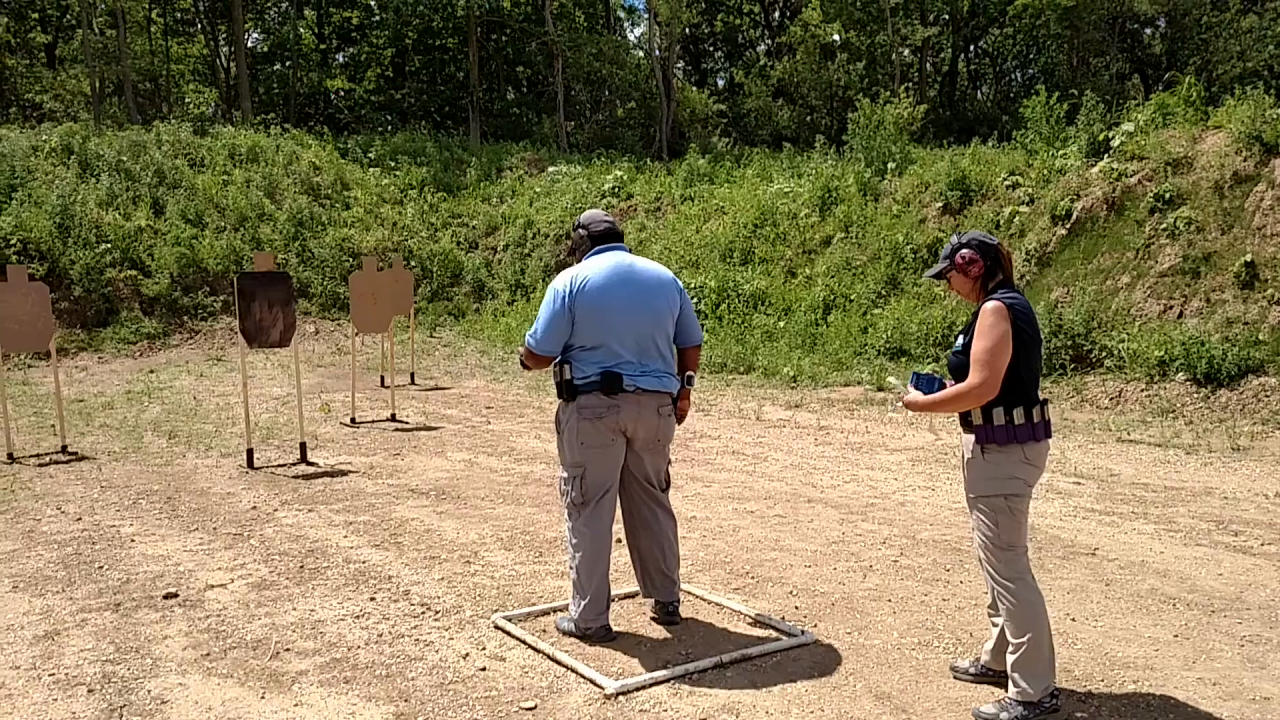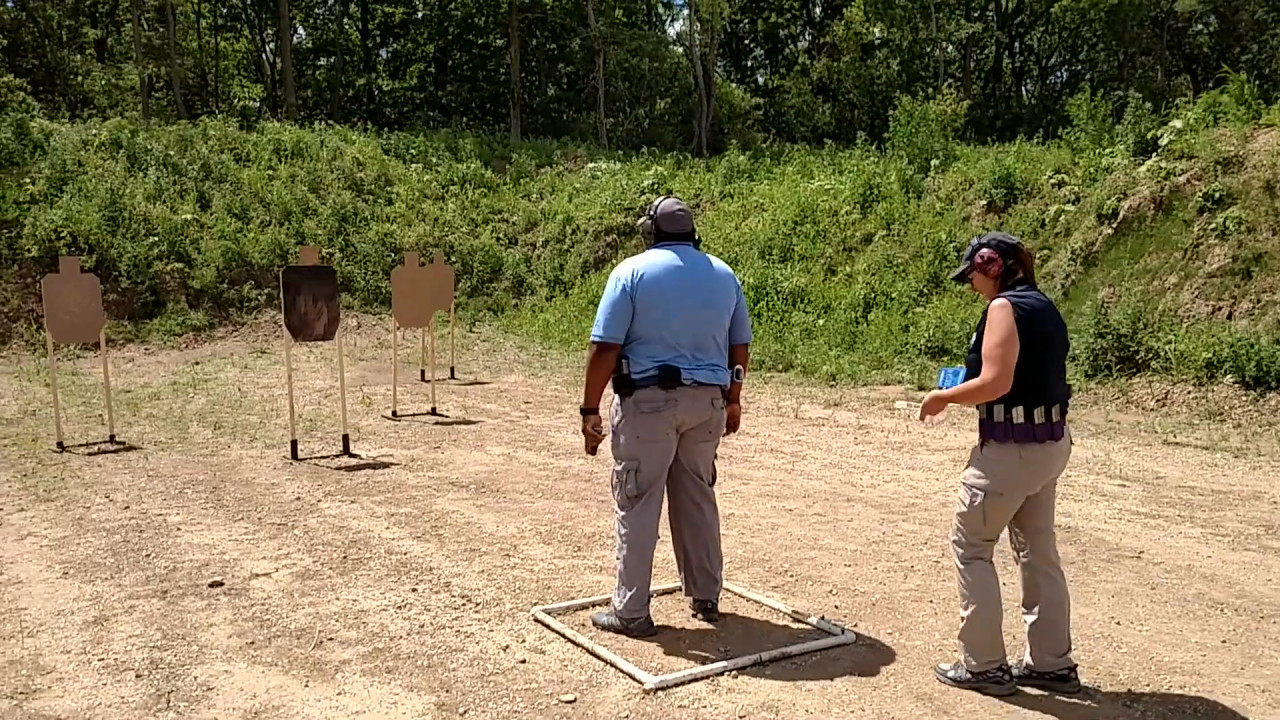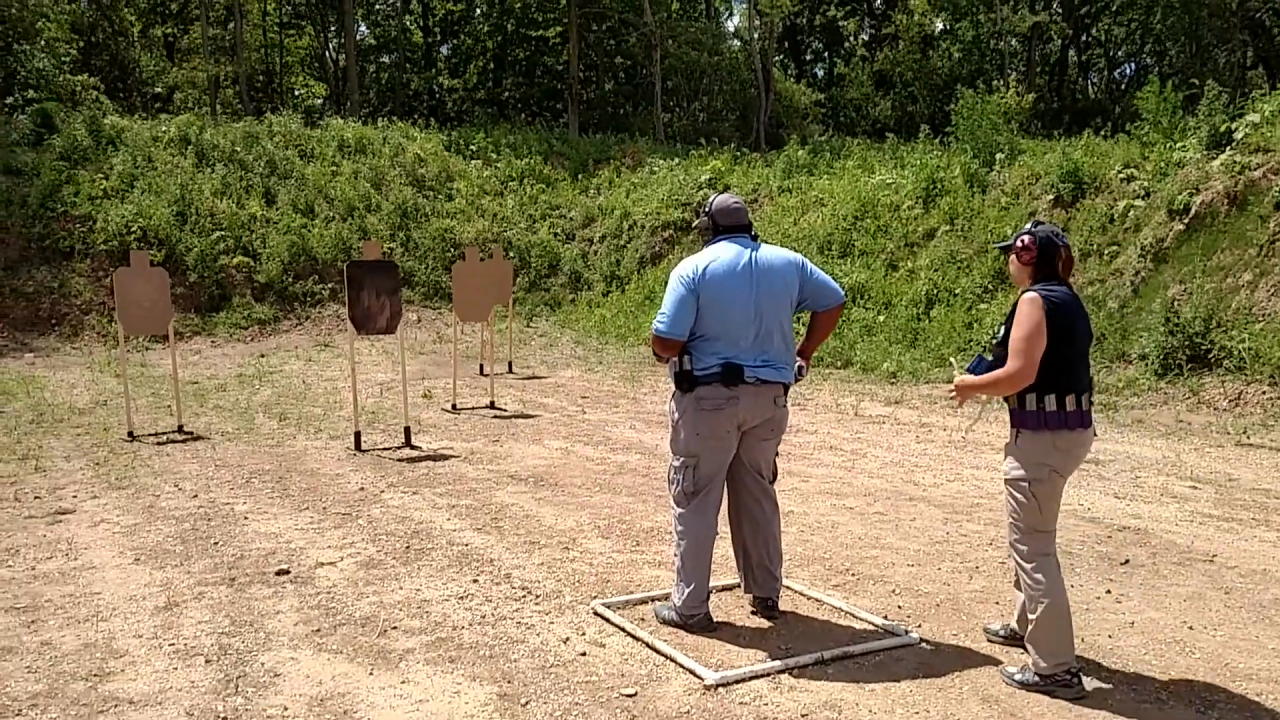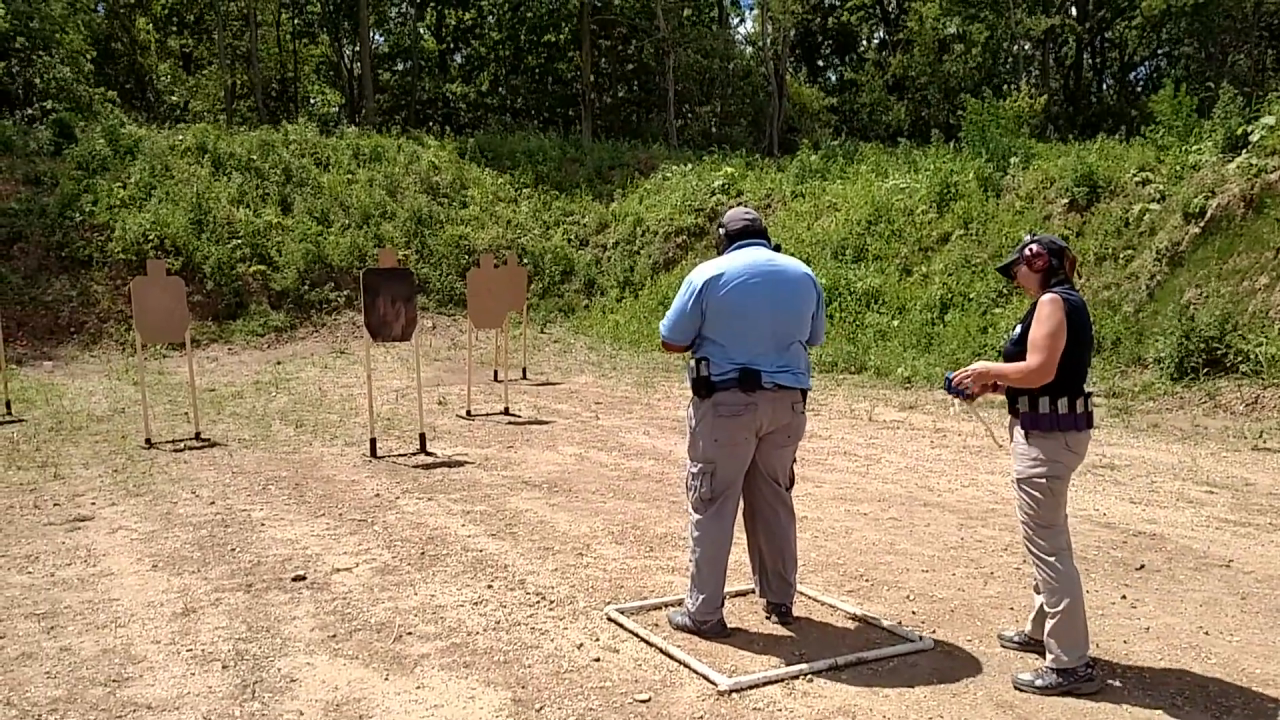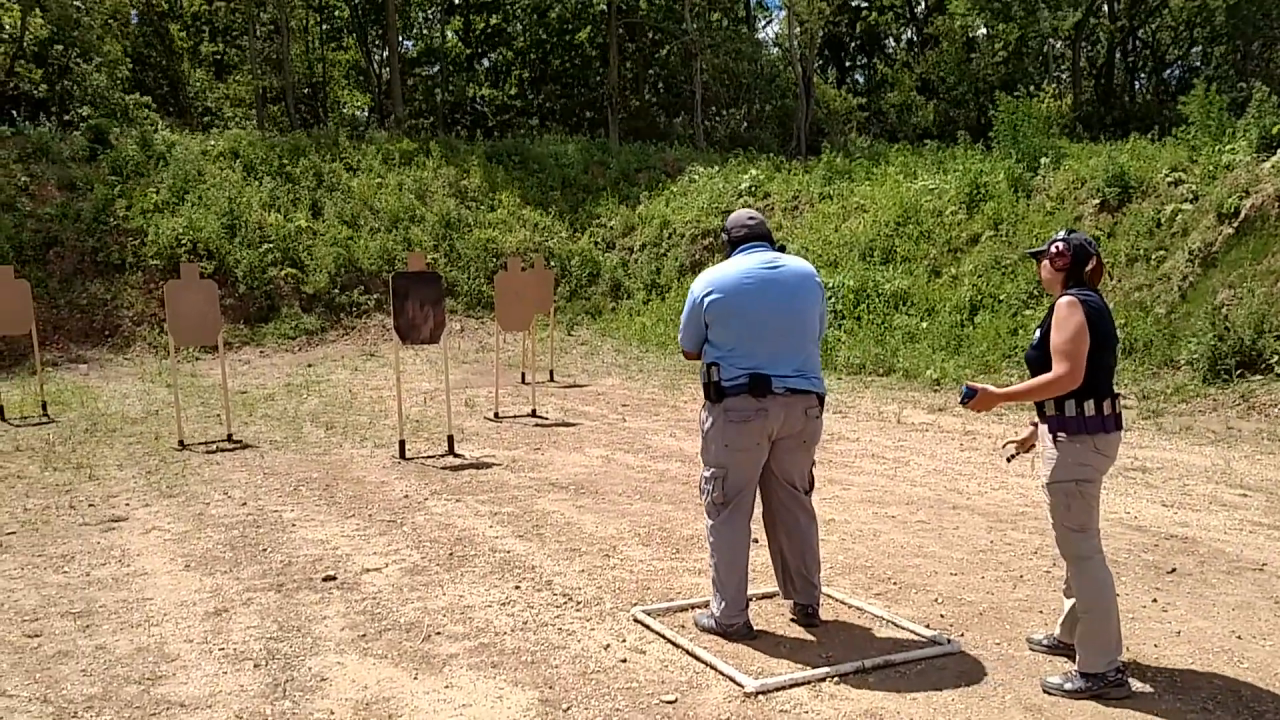
dt=1s
person 1, frame 1
left shoulder: (996, 309)
right shoulder: (1007, 306)
left elbow: (982, 388)
left wrist: (922, 404)
right wrist: (941, 391)
left hip: (1003, 450)
right hip: (999, 446)
left knee: (1006, 566)
right knee: (998, 560)
right ankle: (1002, 659)
person 1, frame 2
left shoulder: (1005, 307)
right shoulder: (1043, 306)
left elbow: (995, 383)
left wrist: (943, 398)
right wrist: (963, 389)
left hip: (1012, 446)
right hip: (1047, 442)
left knee: (970, 546)
right knee: (1037, 552)
left ankle: (985, 665)
right ankle: (1052, 662)
person 1, frame 3
left shoulder: (1035, 300)
right shoulder: (1066, 300)
left elbow: (1020, 374)
left wrist: (971, 385)
right wrist: (984, 382)
left hip: (1043, 434)
right hip: (1070, 429)
left knee: (1031, 545)
right knee: (1034, 536)
left ankle: (1055, 667)
right ankle: (1027, 624)
person 1, frame 4
left shoulder: (1052, 301)
right shoulder: (1062, 302)
left elbow: (1038, 370)
left wrist: (987, 369)
right wrist: (993, 384)
left hip: (1046, 434)
right hip: (1053, 430)
left knee: (1046, 544)
right knee: (1048, 537)
left ankle: (1071, 663)
right ankle: (1043, 630)
person 1, frame 5
left shoulder: (1070, 304)
right shoulder: (1089, 303)
left elbow: (1066, 377)
left wrist: (999, 396)
right wrist: (1038, 429)
left hip: (1077, 438)
right hip: (1089, 431)
left knee: (1081, 548)
right knee: (1076, 543)
left ankle: (1101, 668)
right ankle: (1073, 633)
person 2, frame 1
left shoulder: (571, 281)
right shoulder: (665, 277)
left elbow: (538, 354)
right elbow: (691, 345)
left wrist: (526, 360)
right wrist: (683, 393)
left hip: (593, 407)
right hip: (654, 405)
left knee: (589, 511)
right knee: (651, 503)
left ankle: (590, 618)
right ankle: (666, 600)
person 2, frame 2
left shoulder: (632, 272)
right shoulder: (724, 275)
left elbow: (605, 348)
right elbow: (739, 346)
left wrist: (590, 410)
right wrist: (733, 401)
left hip: (648, 401)
right hip: (706, 400)
left knee: (637, 505)
right knee: (697, 499)
left ankle: (631, 611)
right ankle: (706, 597)
person 2, frame 3
left shoulder: (694, 267)
right shoulder: (786, 262)
left elbow: (667, 340)
right elbow: (833, 301)
left wrist: (662, 353)
right wrist: (803, 355)
left hip: (710, 397)
right hip: (769, 397)
left knee: (695, 501)
right knee: (758, 496)
left ankle: (690, 607)
right ankle: (766, 595)
person 2, frame 4
left shoulder: (708, 274)
right shoulder: (803, 275)
left elbow: (672, 341)
right elbow: (814, 338)
left hip: (726, 402)
right hip: (786, 401)
left knee: (712, 507)
right knee: (774, 501)
left ankle: (704, 612)
right ankle: (780, 600)
person 2, frame 5
left shoulder: (712, 282)
right shoulder: (807, 273)
left elbow: (690, 350)
left hip: (739, 407)
right hip: (802, 404)
left knee: (728, 511)
right knee: (794, 504)
left ankle: (729, 615)
right ankle: (806, 602)
